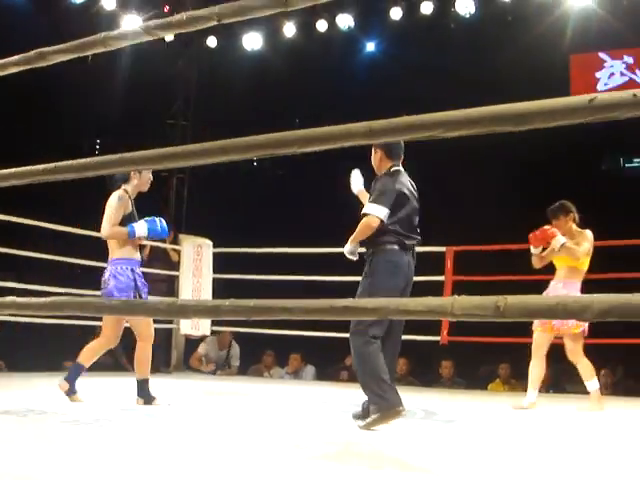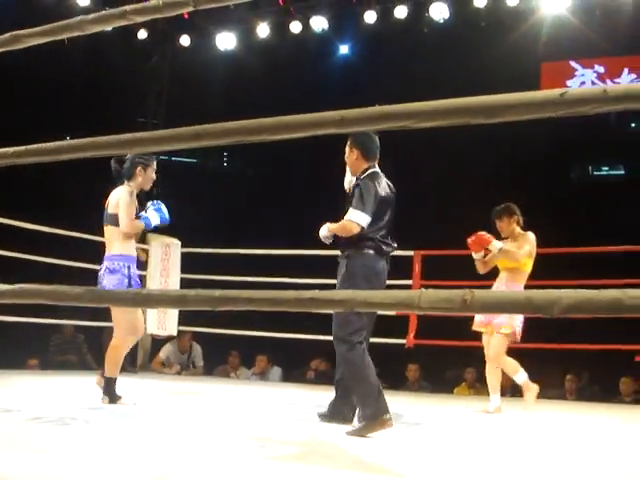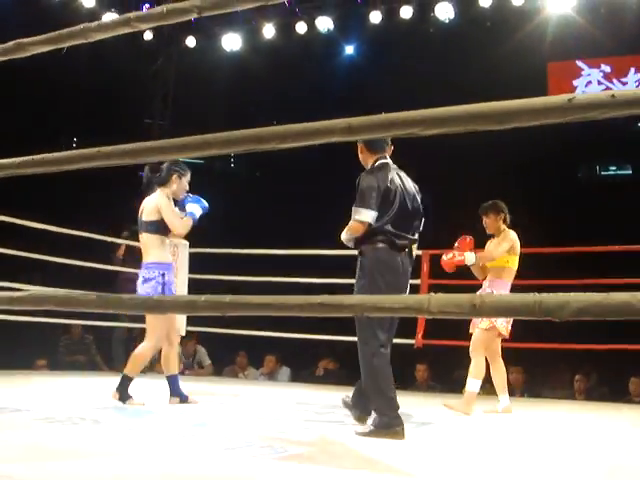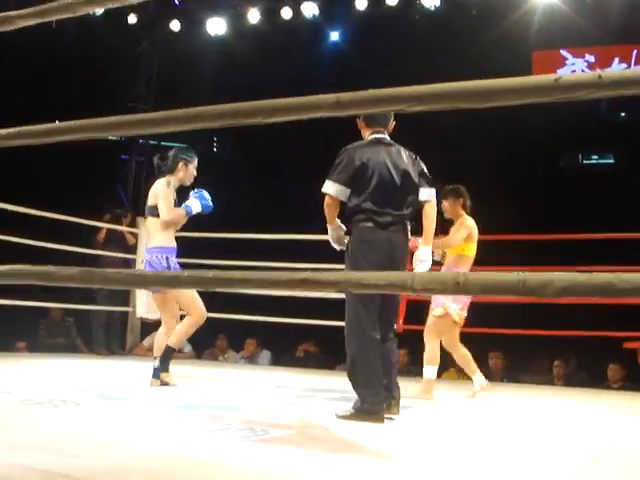
dt=0.2s
person 1, frame 1
left shoulder: (386, 182)
right shoulder: (405, 184)
left elbow: (372, 221)
left wrist: (351, 243)
right wrist: (359, 191)
left hip: (386, 260)
right hip: (403, 261)
left knee: (364, 333)
right knee: (388, 337)
left ankle: (386, 402)
right ankle: (375, 406)
person 1, frame 2
left shoulder: (365, 185)
right shoulder: (384, 185)
left elbow: (352, 226)
left wrist: (328, 228)
right wrist: (350, 186)
left hip: (360, 264)
right hip: (377, 265)
left knee: (348, 338)
right knee: (355, 338)
left ankle: (374, 411)
right ankle: (342, 408)
person 1, frame 3
left shoulder: (371, 178)
right shoulder: (407, 181)
left elbow: (359, 226)
right elbow: (416, 228)
left wrist: (348, 234)
left hip: (377, 260)
right hip: (402, 261)
left knee: (371, 340)
right knee: (381, 338)
left ankle: (389, 420)
right ankle: (361, 404)
person 1, frame 4
left shoulder: (354, 153)
right shoulder: (410, 158)
left elbow: (332, 199)
right elbow: (429, 204)
left wrist: (335, 228)
right wrist: (426, 246)
left hip: (366, 239)
right hip: (398, 241)
left knee: (362, 324)
right knee: (387, 323)
left ankle: (370, 403)
right ankle: (390, 395)
person 2, frame 1
left shoulder: (124, 199)
right shoulder: (121, 197)
right elbow: (108, 231)
left wrist: (143, 232)
right wrist: (140, 229)
left hip: (120, 273)
right hip: (124, 273)
left knee: (108, 339)
right knee: (146, 335)
left ankle: (70, 381)
right ankle: (143, 393)
person 2, frame 2
left shoulder: (118, 193)
right shoulder: (126, 192)
right elbow: (127, 228)
left wrist: (146, 216)
right wrist: (151, 217)
left hip: (116, 268)
right hip: (121, 268)
left knee: (136, 330)
right knee: (124, 333)
left ankle: (107, 379)
right ankle: (109, 392)
person 2, frame 3
left shoulder: (153, 201)
right shoulder: (161, 199)
right elbow: (180, 229)
left wrist: (184, 212)
right wrist: (195, 211)
left hip: (159, 276)
right hip: (157, 276)
left knee: (172, 338)
right knee: (155, 340)
left ankle: (175, 393)
right ankle: (123, 389)
person 2, frame 4
left shoulder: (165, 187)
right shoulder: (164, 184)
left elbow: (173, 224)
right elbow: (167, 217)
left wrist: (192, 205)
right wrist: (192, 207)
left hip: (156, 259)
right hip: (161, 259)
left knee: (169, 321)
right knee: (197, 312)
left ankle: (158, 374)
right ankle: (163, 361)
person 3, frame 1
left shoulder: (585, 235)
right shoulder: (558, 242)
left elbow: (577, 255)
right elbow: (538, 263)
left wrist: (558, 239)
right wrist: (535, 247)
left hip: (570, 296)
right hip: (551, 294)
left knee: (575, 354)
right knee: (537, 350)
person 3, frame 2
left shoulder: (528, 238)
right shoulder: (503, 245)
left elbow: (518, 256)
right elbow: (482, 269)
left wrist: (494, 246)
right wrist: (478, 251)
left knee: (497, 355)
right knee: (490, 355)
left ankle: (528, 386)
person 3, frame 3
left shoulder: (510, 236)
right shoulder: (491, 242)
left elbow: (493, 254)
right elbow: (482, 275)
left wrist: (465, 258)
right wrist: (468, 256)
right hip: (486, 297)
left knee: (477, 349)
right knee: (493, 355)
person 3, frame 4
left shoulder: (466, 223)
right shoulder: (457, 226)
left elbow: (449, 242)
right wrist: (435, 250)
left knee: (431, 334)
right knee: (451, 343)
person 4, frame 1
left shoulder: (172, 252)
right shoulder: (152, 249)
left elbow: (177, 262)
right elbow: (142, 261)
left wrist: (167, 246)
right wrist: (148, 244)
left hip: (165, 296)
right hip: (150, 294)
left knee: (163, 331)
left ankle: (160, 364)
person 4, frame 2
left shoulder: (139, 251)
right shoulder: (120, 248)
left elbow: (146, 263)
right elbow: (109, 260)
left wrist: (135, 244)
right wrist: (118, 242)
left hip: (133, 293)
right hip: (118, 293)
left knee: (129, 329)
right knee: (114, 327)
left ankle: (128, 362)
right ankle: (111, 362)
person 4, frame 3
right shoulder: (126, 249)
right elbow: (116, 261)
right wrist: (124, 242)
right hip: (124, 294)
left knee: (136, 331)
right knee: (121, 330)
right ankle: (119, 363)
person 4, frame 4
left shoulder: (128, 236)
right shoulder: (108, 233)
left elbow: (134, 246)
right elbow: (98, 244)
left wrist: (124, 228)
right wrist: (105, 225)
left knee: (118, 315)
right knee: (102, 312)
left ankle: (116, 346)
right ankle: (100, 346)
